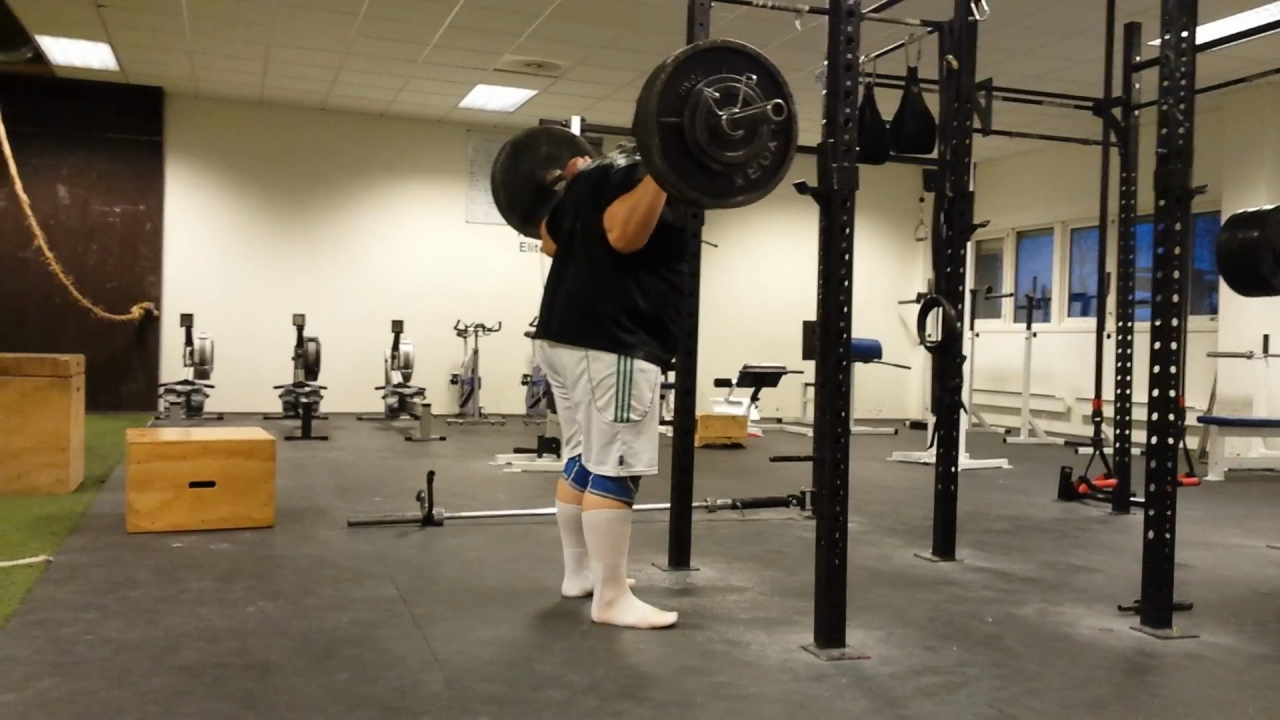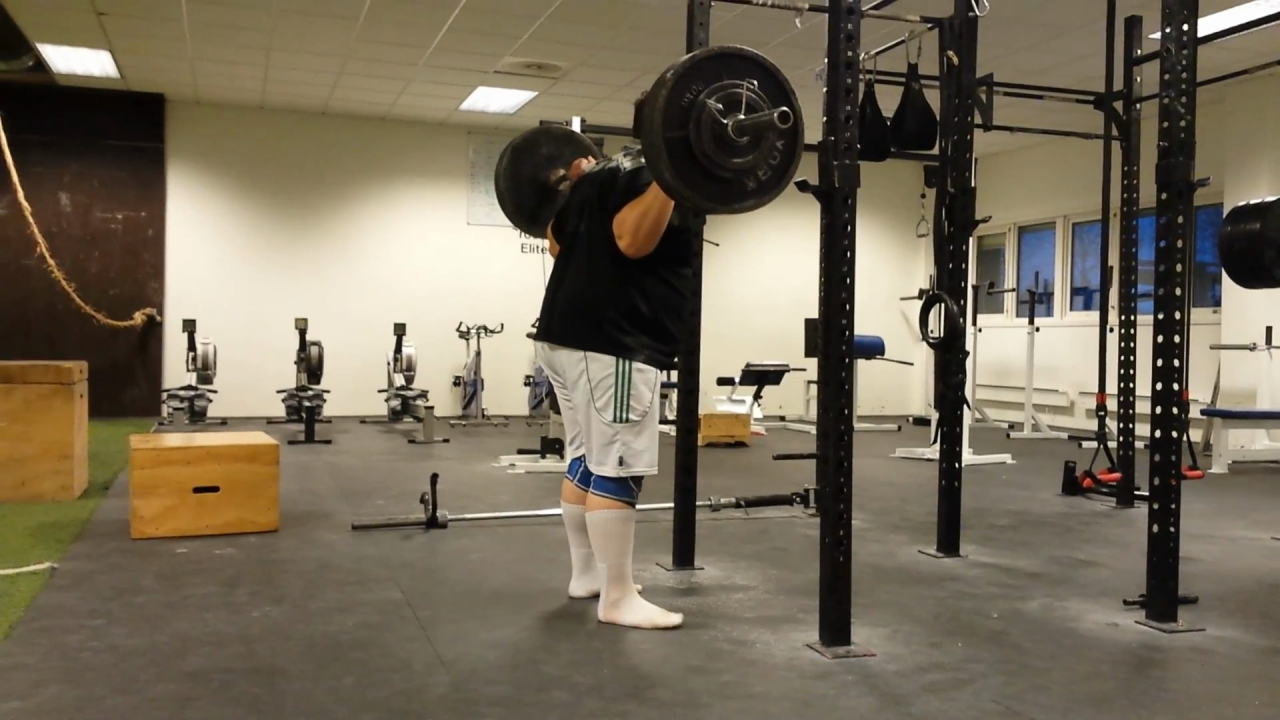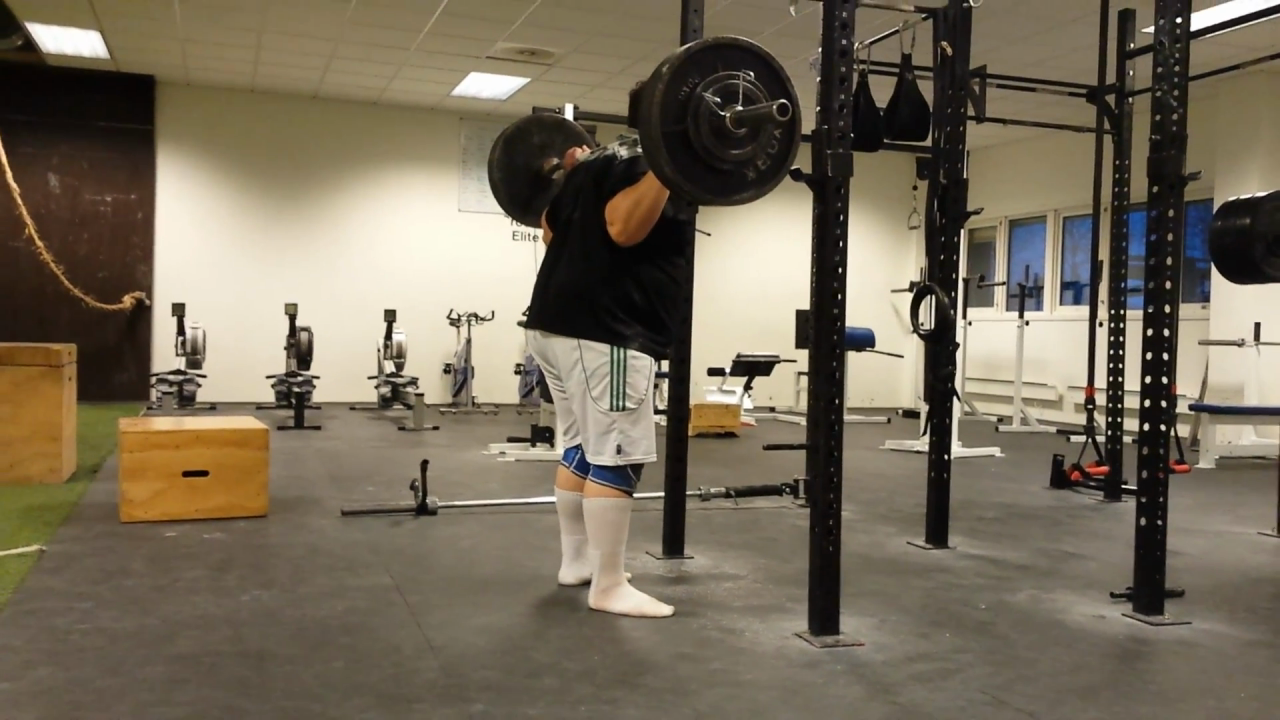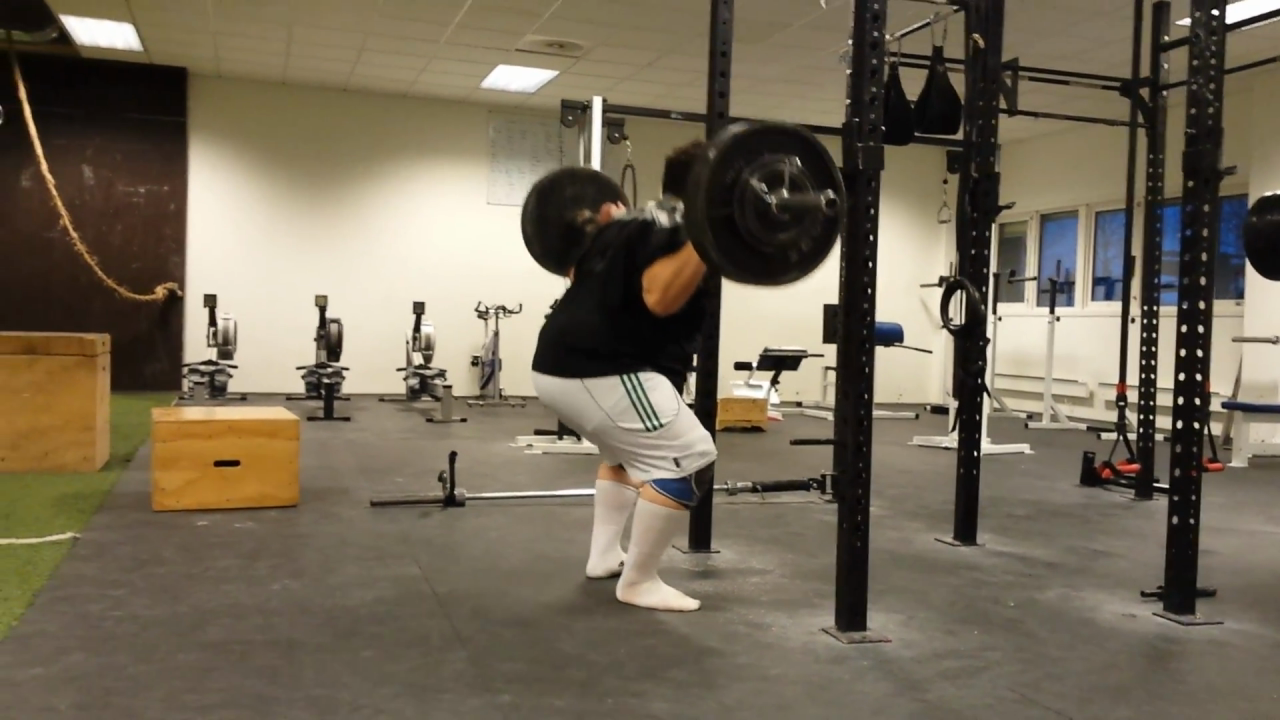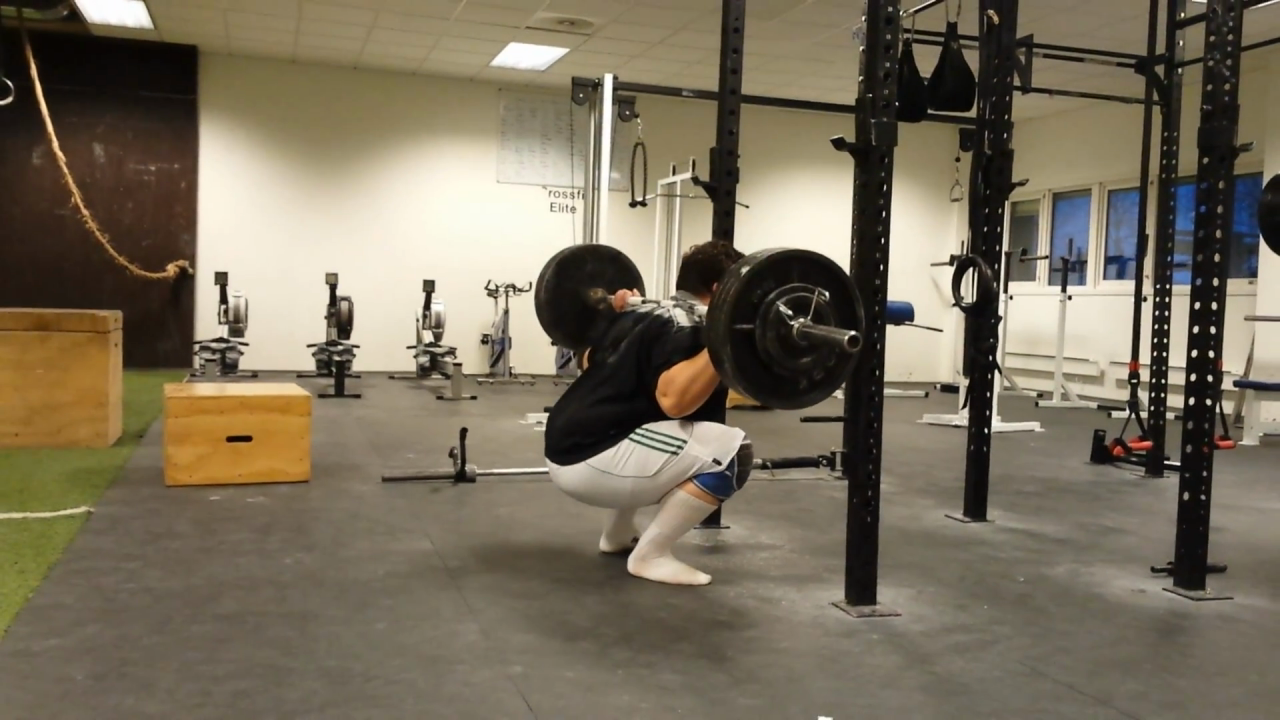
dt=1s
person 1, frame 1
left shoulder: (595, 175)
right shoulder: (639, 173)
left elbow: (551, 241)
right elbow: (623, 234)
left wrist: (571, 186)
left hip: (565, 335)
right hip: (610, 344)
left knee: (584, 461)
right knee: (613, 469)
left ankle: (580, 573)
right ankle: (611, 598)
person 1, frame 2
left shoulder: (599, 179)
right shoulder: (644, 179)
left elbow: (557, 243)
right elbow: (632, 240)
left wrist: (574, 188)
left hip: (567, 336)
right hip: (610, 345)
left knee: (587, 462)
right knee: (616, 469)
left ankle: (586, 574)
right ankle: (617, 598)
person 1, frame 3
left shoulder: (597, 165)
right shoulder: (642, 167)
left elbow: (550, 233)
right elbow: (624, 228)
left wrist: (569, 177)
left hip: (557, 326)
right hip: (602, 334)
left knee: (581, 450)
right knee: (615, 457)
left ankle: (577, 562)
right ankle: (610, 587)
person 1, frame 4
left shoulder: (626, 224)
right shoulder: (677, 233)
left elbow: (579, 277)
right elbow: (660, 297)
left wrist: (599, 228)
left hip: (557, 366)
right hip: (598, 370)
left knee: (629, 452)
right knee: (686, 460)
left ankle: (604, 555)
right ankle: (639, 581)
person 1, frame 5
left shoulder: (640, 314)
right shoulder: (686, 330)
left elbow: (590, 363)
right elbow: (674, 400)
left wrist: (615, 315)
left hip: (567, 450)
right hip: (593, 459)
right knee: (731, 453)
left ankle: (619, 532)
right ankle: (650, 555)
